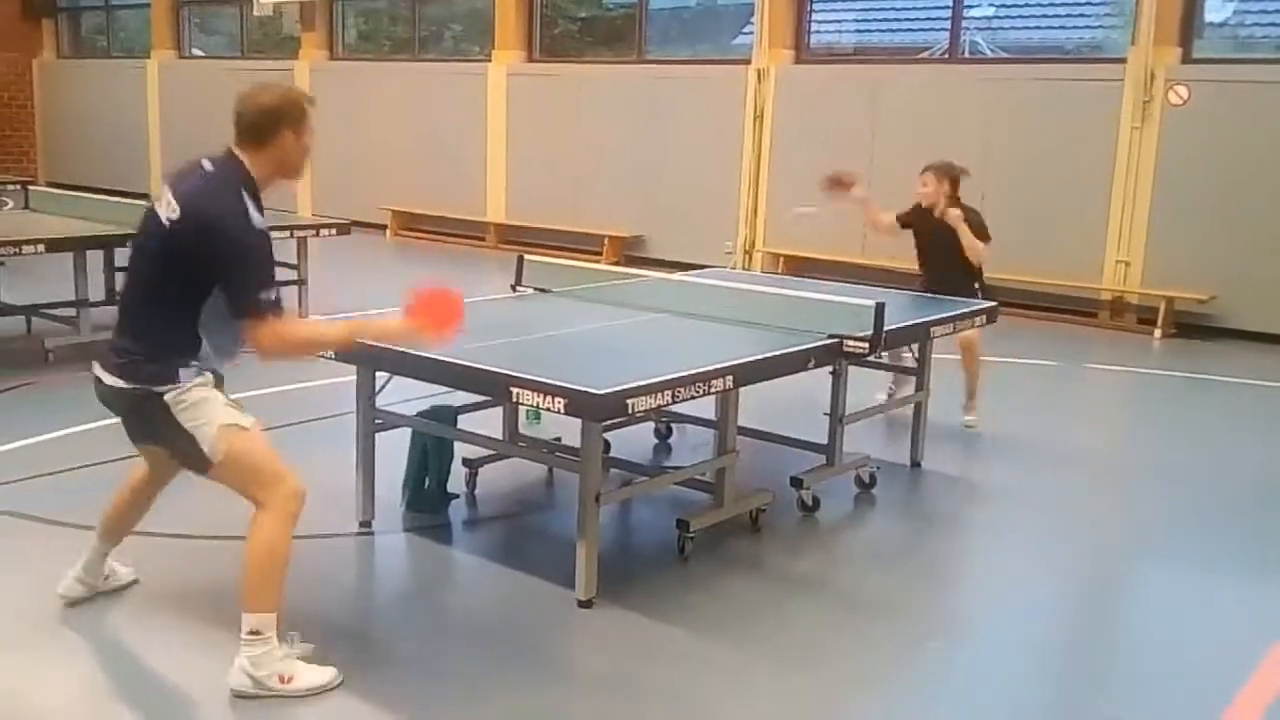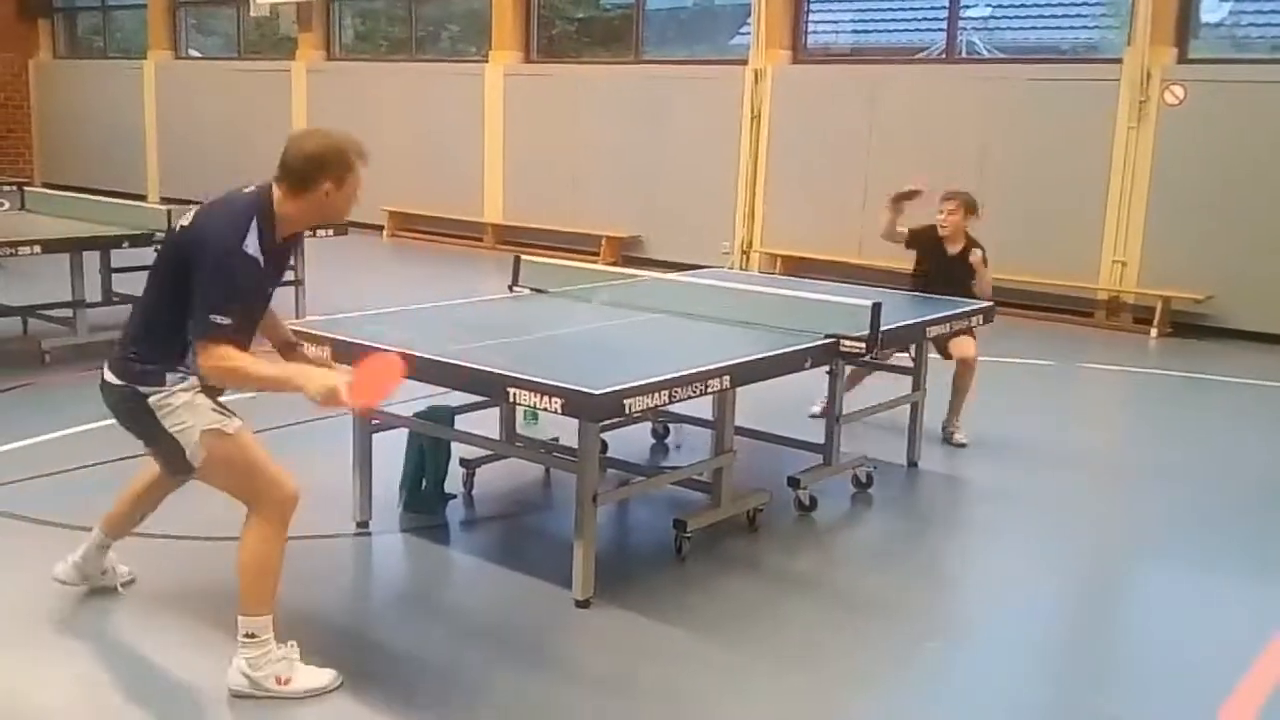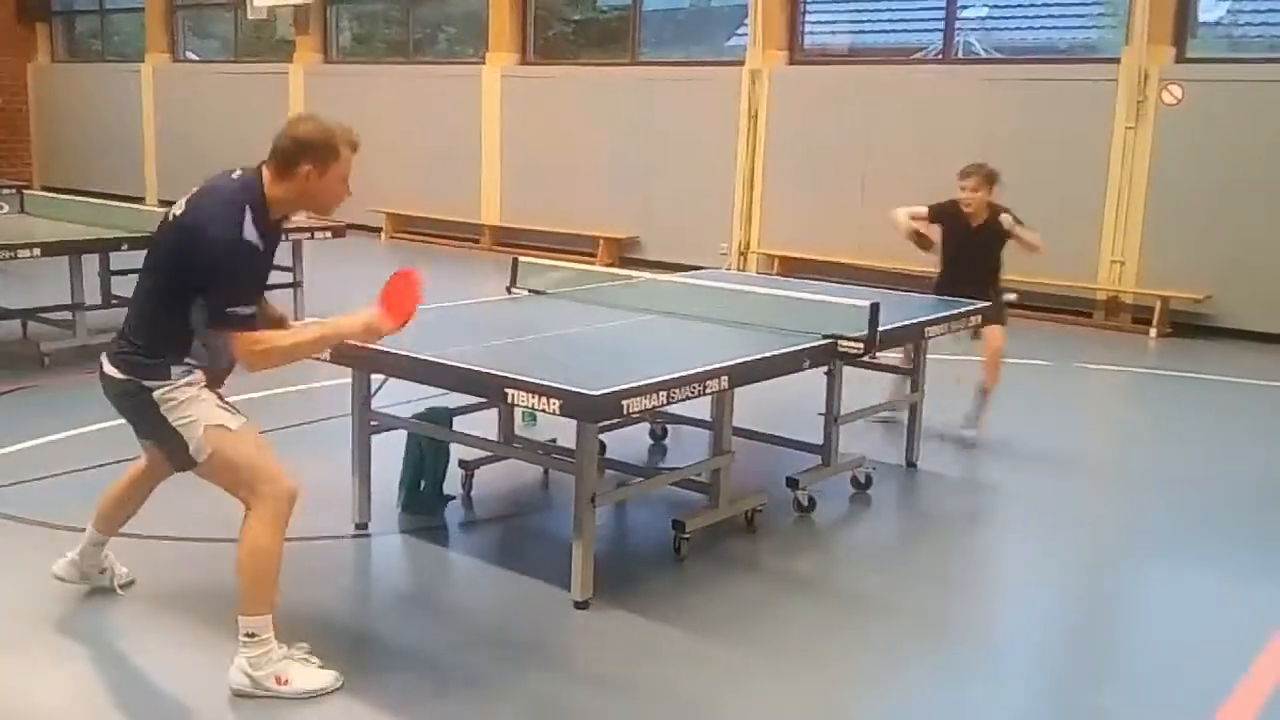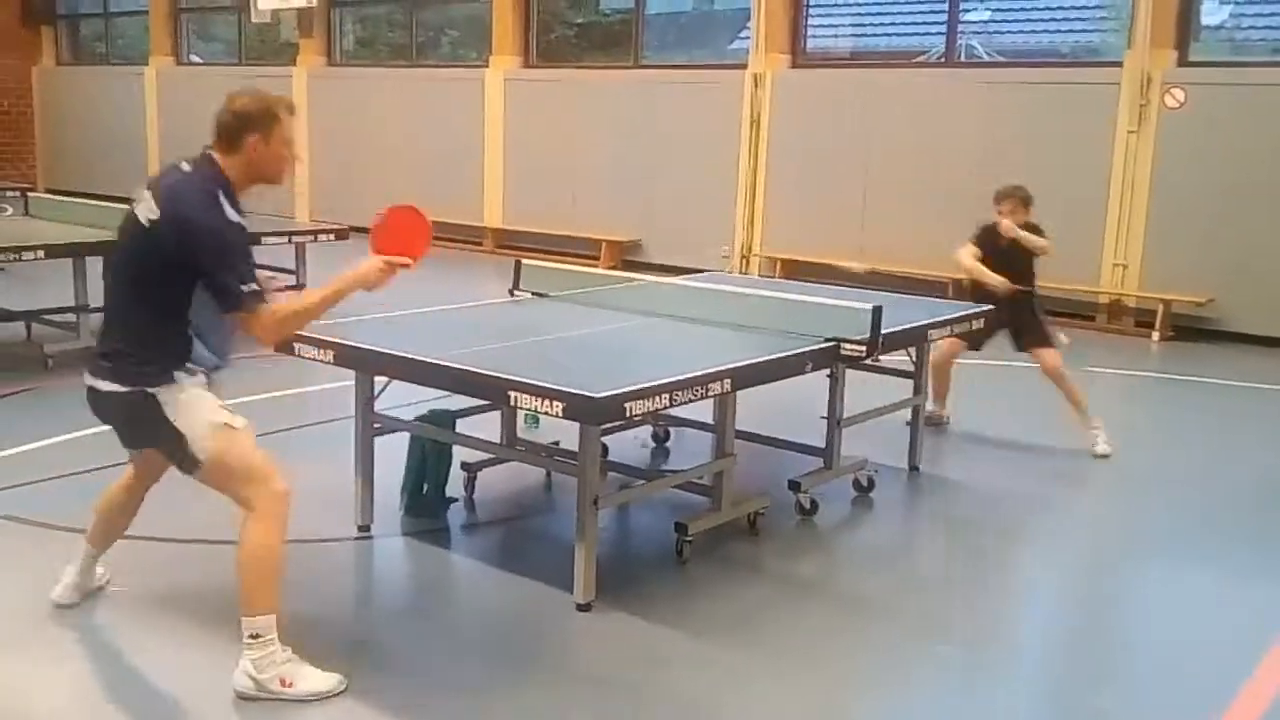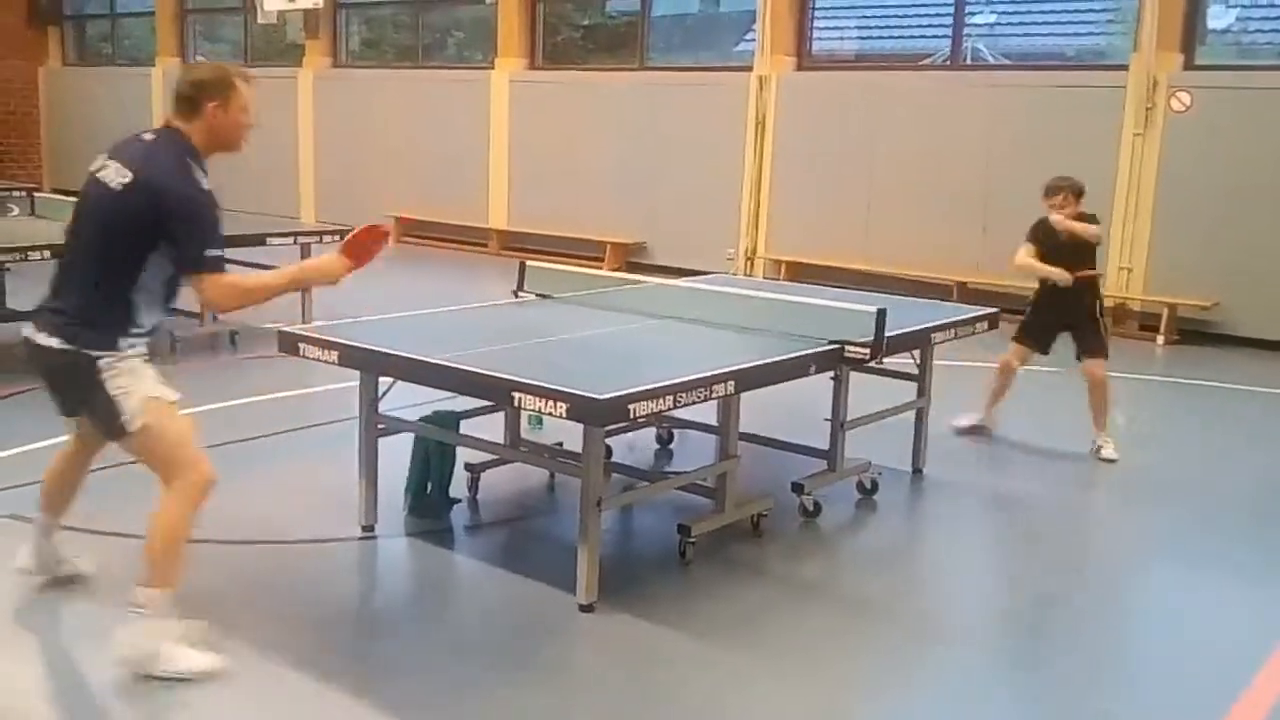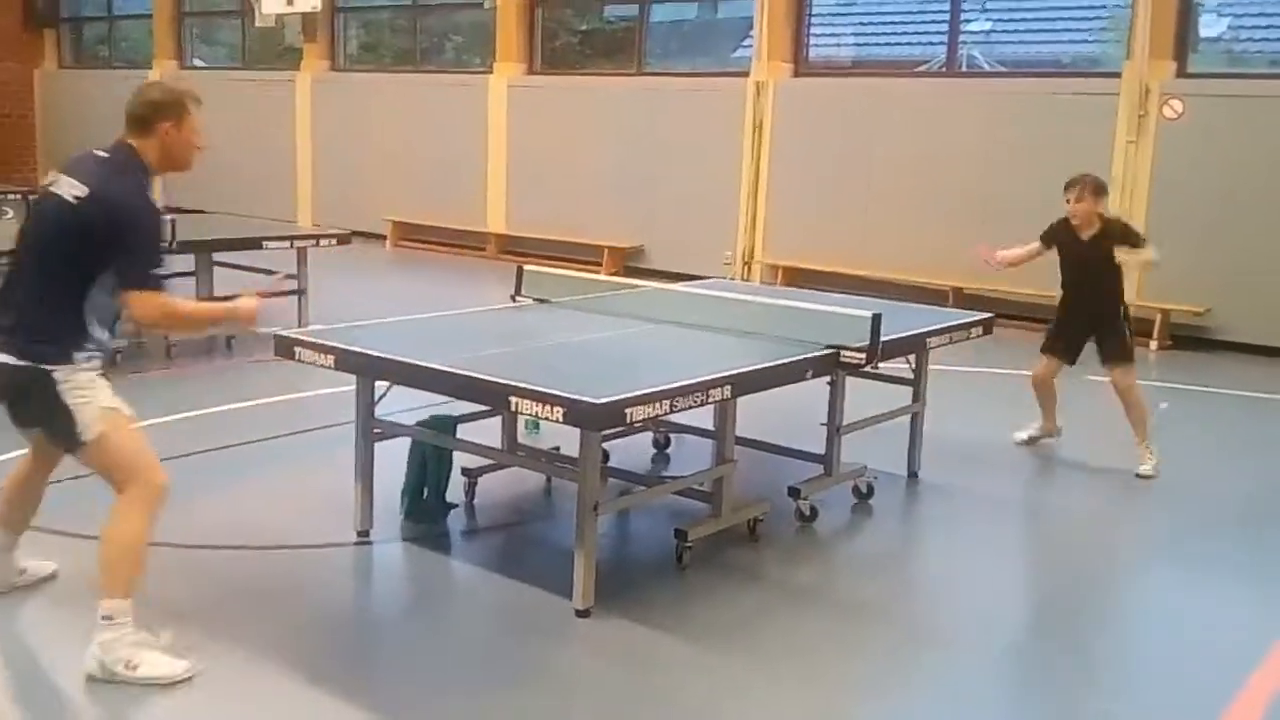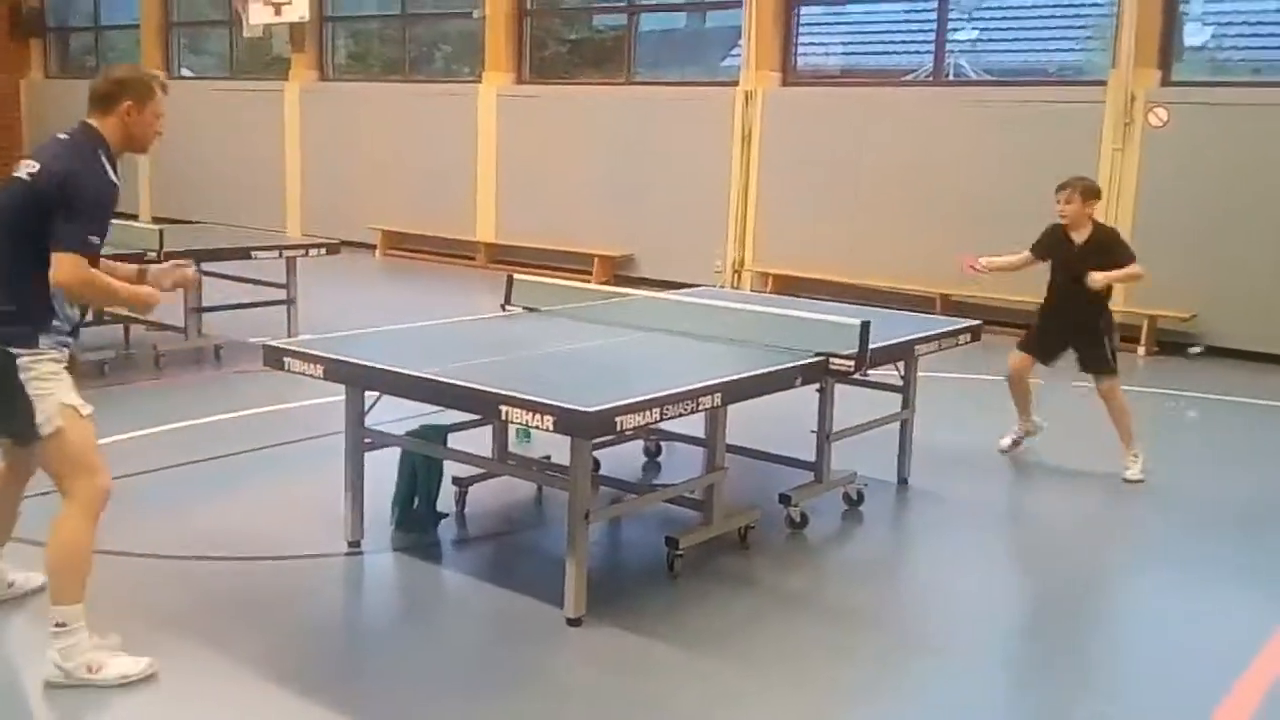
dt=0.2s
person 1, frame 1
left shoulder: (198, 178)
right shoulder: (235, 221)
right elbow: (272, 341)
left wrist: (210, 300)
right wrist: (368, 328)
left hip: (129, 367)
right hip: (164, 383)
left knee: (160, 466)
right knee: (281, 493)
left ankle: (89, 573)
right ankle: (259, 657)
person 1, frame 2
left shoulder: (264, 215)
right shoulder: (232, 244)
right elbow: (215, 362)
left wrist: (291, 345)
right wrist: (306, 378)
left hip: (157, 372)
right hip: (155, 386)
left knee: (175, 468)
right knee: (275, 496)
left ankle: (88, 561)
right ankle: (256, 659)
person 1, frame 3
left shoulder: (253, 194)
right shoulder: (228, 230)
right elbow: (250, 352)
left wrist: (287, 325)
right wrist: (339, 329)
left hip: (147, 366)
right hip: (158, 379)
left knee: (161, 460)
right knee: (273, 491)
left ankle: (87, 560)
right ankle: (258, 659)
person 1, frame 4
left shoulder: (180, 179)
right shoulder: (209, 219)
right elbow: (264, 328)
left wrist: (260, 300)
right wrist: (351, 281)
left hip: (118, 373)
right hip: (155, 384)
left knee: (146, 469)
right knee: (268, 495)
left ankle: (80, 576)
right ankle: (262, 660)
person 1, frame 5
left shoulder: (133, 150)
right shoulder: (182, 187)
right elbow: (220, 295)
left wrist: (174, 268)
right wrist: (307, 273)
left hip: (59, 334)
right hip: (100, 351)
left knee: (86, 438)
right knee: (191, 475)
left ankle: (42, 551)
right ankle: (147, 631)
person 1, frame 6
left shoulder: (82, 170)
right shoulder: (131, 202)
right elbow: (147, 310)
left wrist: (89, 287)
right wrist: (230, 312)
right hip: (51, 363)
right knee: (143, 483)
right ankle: (114, 642)
person 1, frame 7
left shoulder: (56, 154)
right shoulder: (89, 175)
right elbow: (67, 277)
left wrist: (138, 274)
right wrist: (138, 297)
right knee: (87, 487)
right ankle: (71, 647)
person 2, frame 1
left shoulder: (971, 217)
right shoulder: (922, 213)
left elbow: (978, 259)
right elbow: (882, 225)
left wrist: (959, 226)
right wrist: (862, 198)
left hip: (967, 291)
right hip: (932, 290)
left knee: (968, 339)
left ankle: (970, 404)
right ankle: (898, 384)
person 2, frame 2
left shoulder: (975, 251)
right shoulder: (926, 236)
left elbow: (984, 295)
right elbow: (888, 235)
left wrist: (980, 268)
right wrist: (893, 209)
left knee: (968, 355)
left ankle: (952, 422)
person 2, frame 3
left shoulder: (1000, 215)
right shoulder: (949, 209)
left elbow: (1035, 247)
right elbow: (901, 213)
left wrist: (1013, 229)
right wrist: (906, 225)
left hip: (985, 294)
right hip: (947, 291)
left knee: (994, 345)
left ankle: (977, 412)
right ankle: (897, 400)
person 2, frame 4
left shoulder: (1030, 232)
right shoulder: (987, 233)
left elbow: (1043, 248)
right elbow: (964, 258)
left wrist: (1015, 233)
right wrist: (990, 278)
left hip: (1022, 307)
right hip: (984, 305)
left knee: (1054, 367)
right knee: (941, 356)
left ankle: (1093, 428)
right ankle: (937, 410)
person 2, frame 5
left shoulder: (1087, 222)
right shoulder: (1040, 227)
left elbow: (1096, 235)
right elbow: (1021, 259)
left wrist: (1066, 224)
right wrist: (1052, 272)
left hip: (1084, 307)
right hip: (1047, 303)
left knee: (1096, 374)
right knee: (1008, 362)
left ankle: (1102, 437)
right ankle: (986, 417)
person 2, frame 6
left shoulder: (1117, 230)
right shoulder: (1060, 229)
left elbow: (1151, 255)
right elbow: (1028, 251)
left wrist: (1132, 257)
right wrist: (1004, 258)
left hip: (1109, 315)
right hip: (1071, 312)
left knee: (1125, 384)
right knee: (1041, 376)
left ankle: (1146, 449)
right ankle: (1048, 425)
person 2, frame 7
left shoulder: (1107, 237)
right shoulder: (1053, 234)
left elbow: (1137, 271)
right elbow: (1026, 259)
left wrist: (1109, 276)
right wrist: (991, 263)
left hip: (1092, 323)
right hip: (1052, 317)
left knee: (1109, 389)
right knee: (1015, 369)
left ankle: (1133, 454)
right ankle: (1026, 424)
